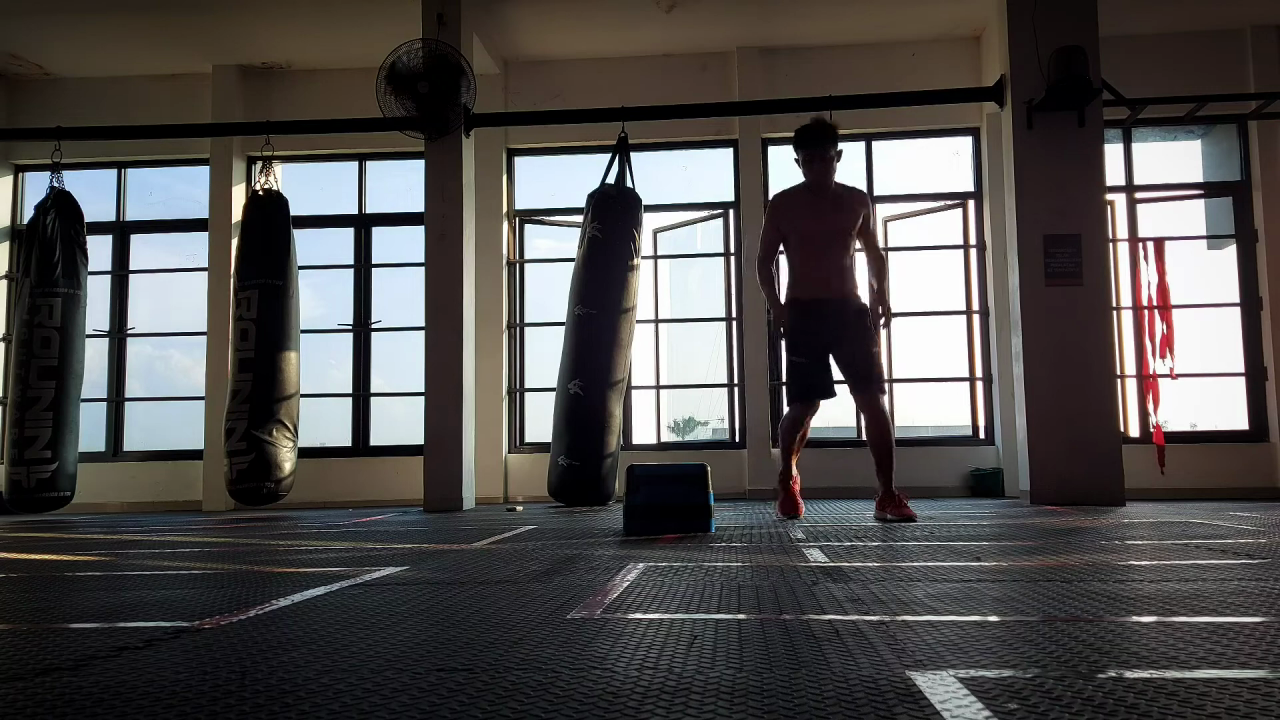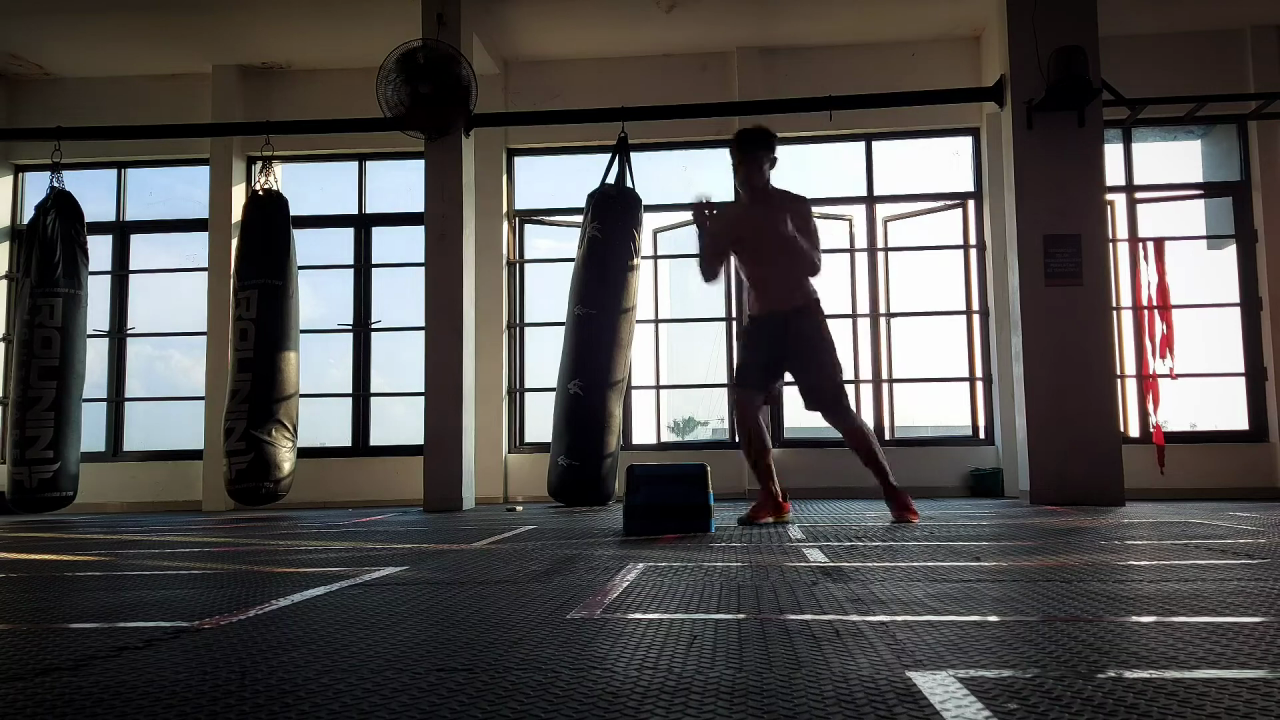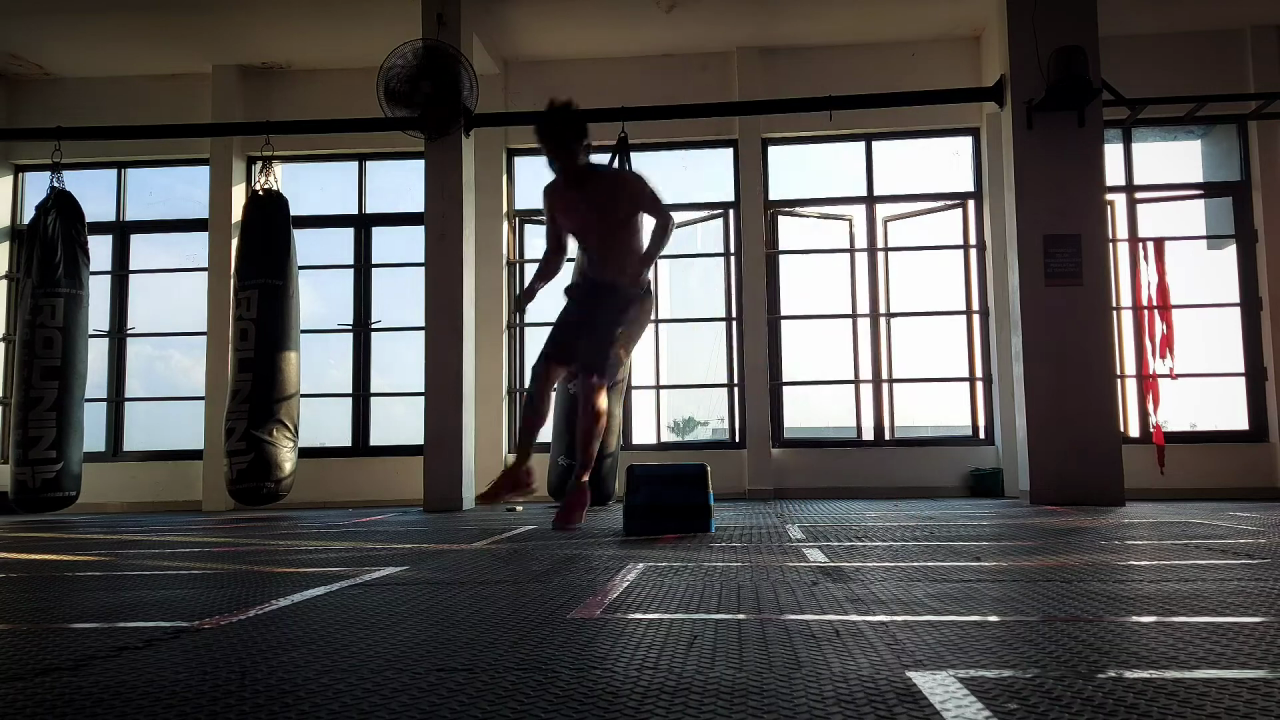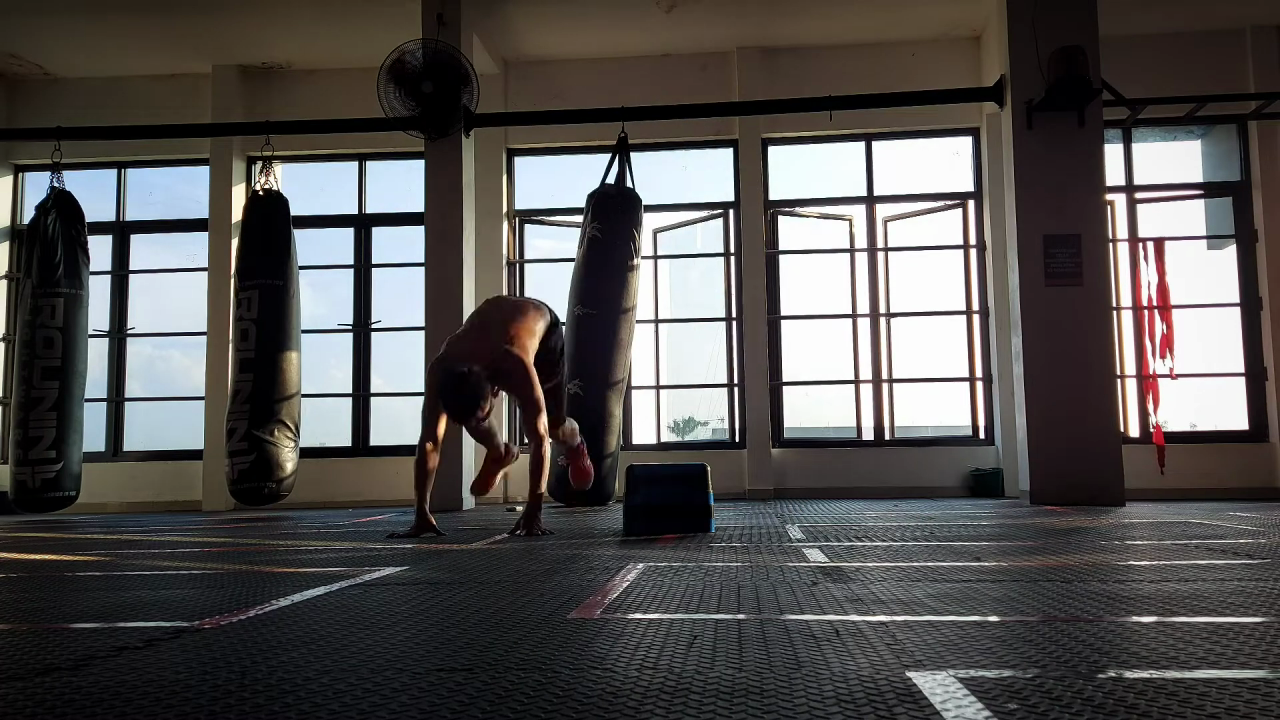
dt=0.5s
person 1, frame 1
left shoulder: (856, 201)
right shoulder: (783, 205)
left elbow: (874, 252)
right elbow: (764, 259)
left wrist: (880, 295)
right wrist: (775, 302)
left hip: (849, 309)
right hip: (802, 312)
left knee: (871, 398)
right knee: (802, 409)
left ankle: (888, 494)
right ankle: (788, 480)
person 1, frame 2
left shoulder: (793, 206)
right shoulder: (726, 217)
left elbow: (813, 266)
right elbow: (710, 273)
left wrist: (787, 234)
right wrist: (704, 231)
left hip: (803, 318)
right hip: (759, 324)
left knee: (839, 412)
right knee: (745, 404)
left ankle: (892, 490)
right ankle: (771, 498)
person 1, frame 3
left shoulder: (620, 183)
right shoulder: (553, 195)
left elbow: (666, 220)
right elbow: (554, 253)
left wrist: (642, 265)
right wrist: (529, 291)
left hip: (626, 296)
right hip: (588, 293)
left knee: (591, 385)
right knee: (542, 374)
left ankle: (579, 489)
right ankle: (519, 471)
person 1, frame 4
left shoulder: (517, 365)
right shoulder: (442, 368)
left elbow: (538, 436)
right elbow: (430, 439)
left wrist: (533, 511)
right wrist: (421, 513)
left hip: (541, 321)
left knee: (553, 424)
right knee: (474, 421)
left ankle: (576, 447)
right ankle: (500, 453)
